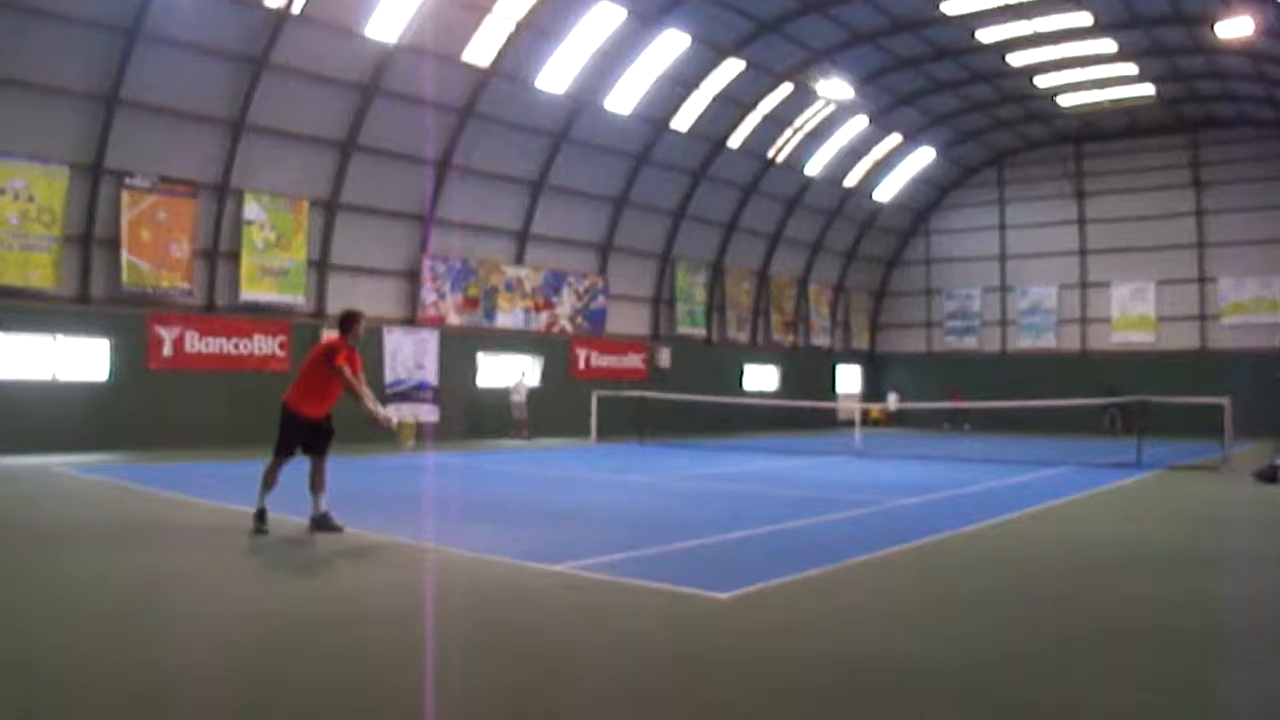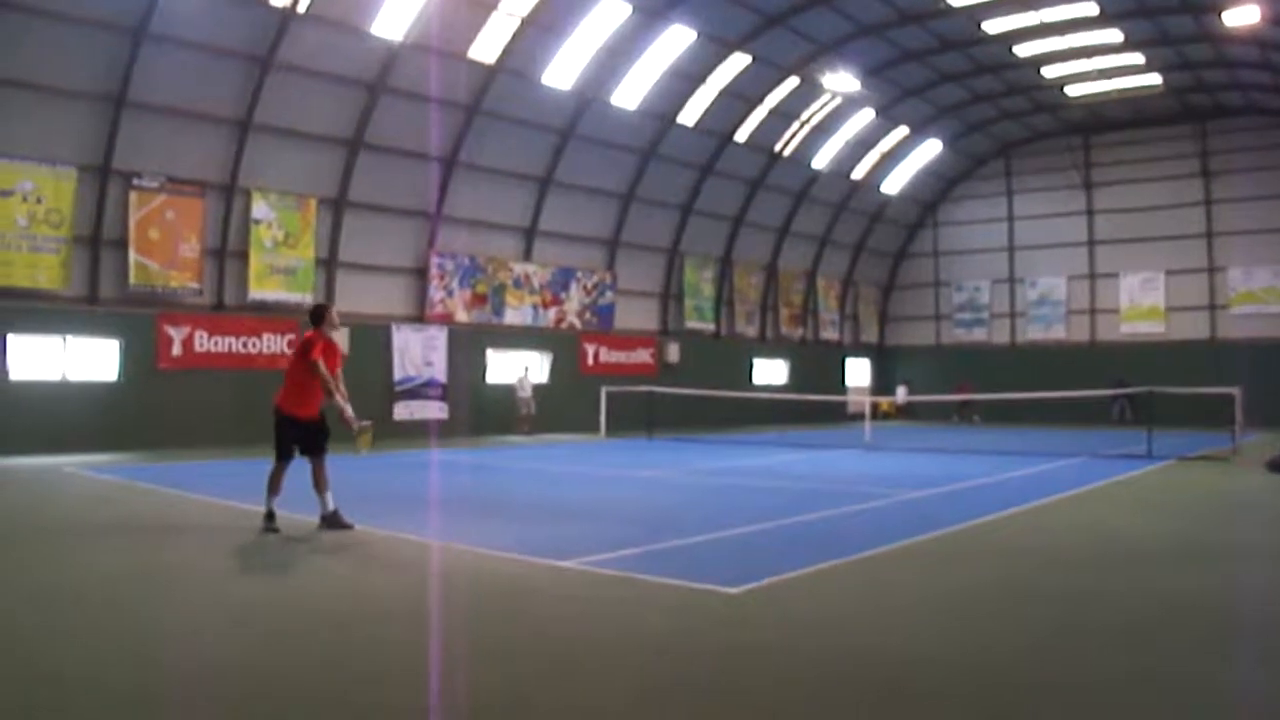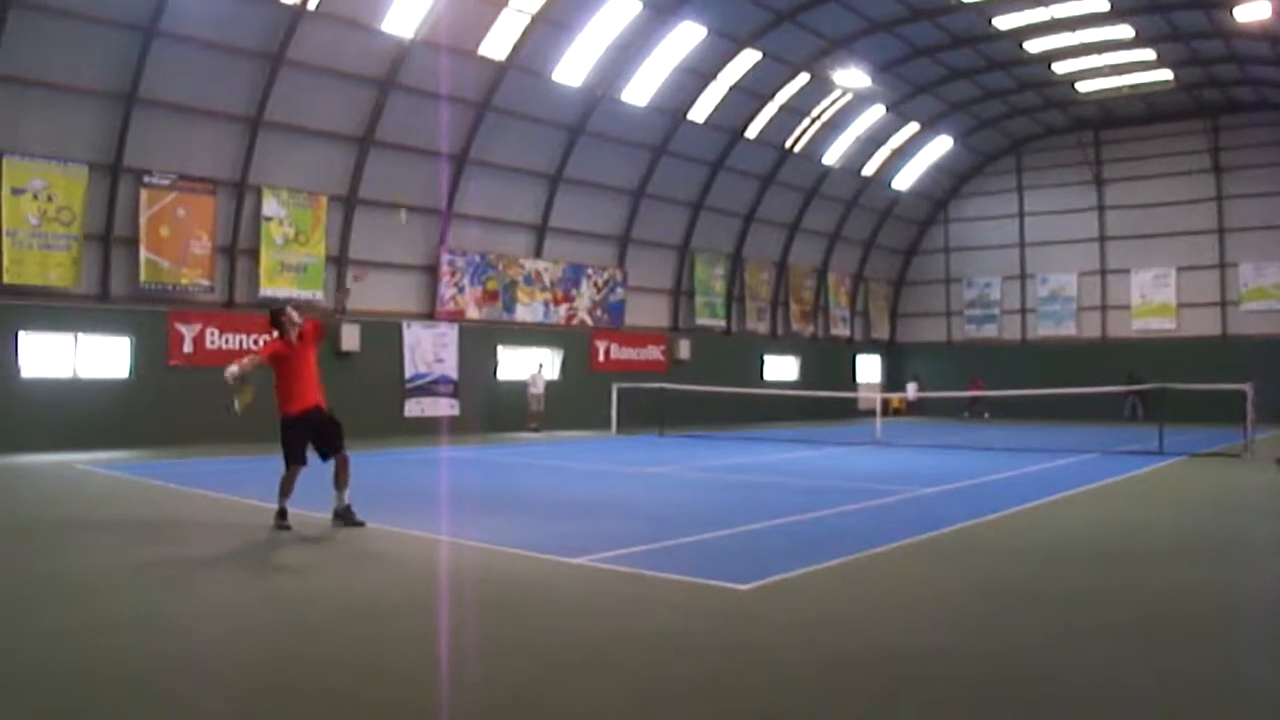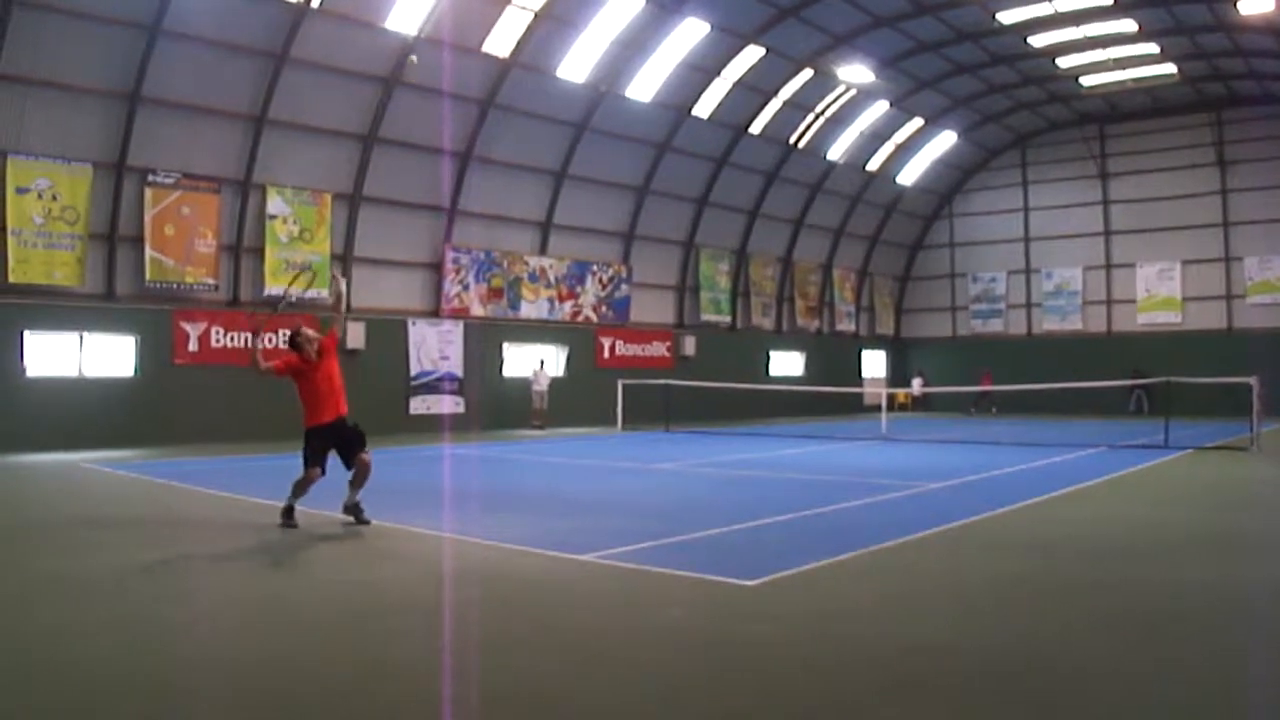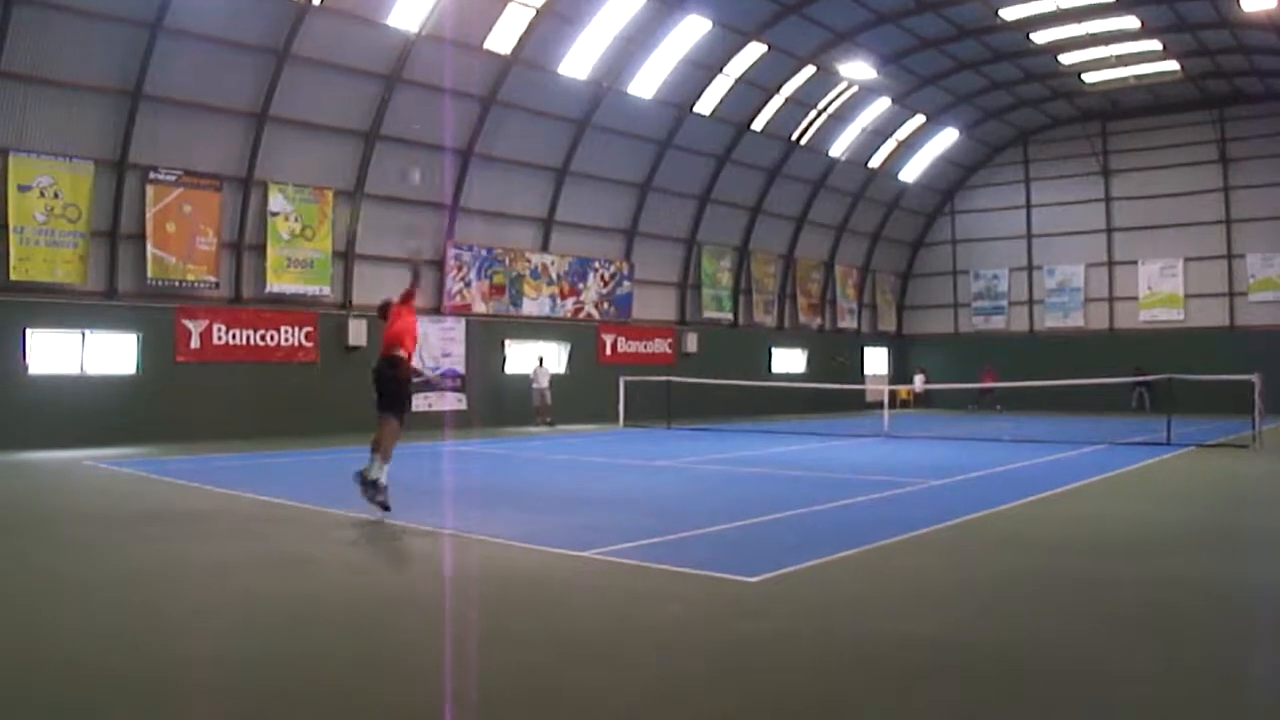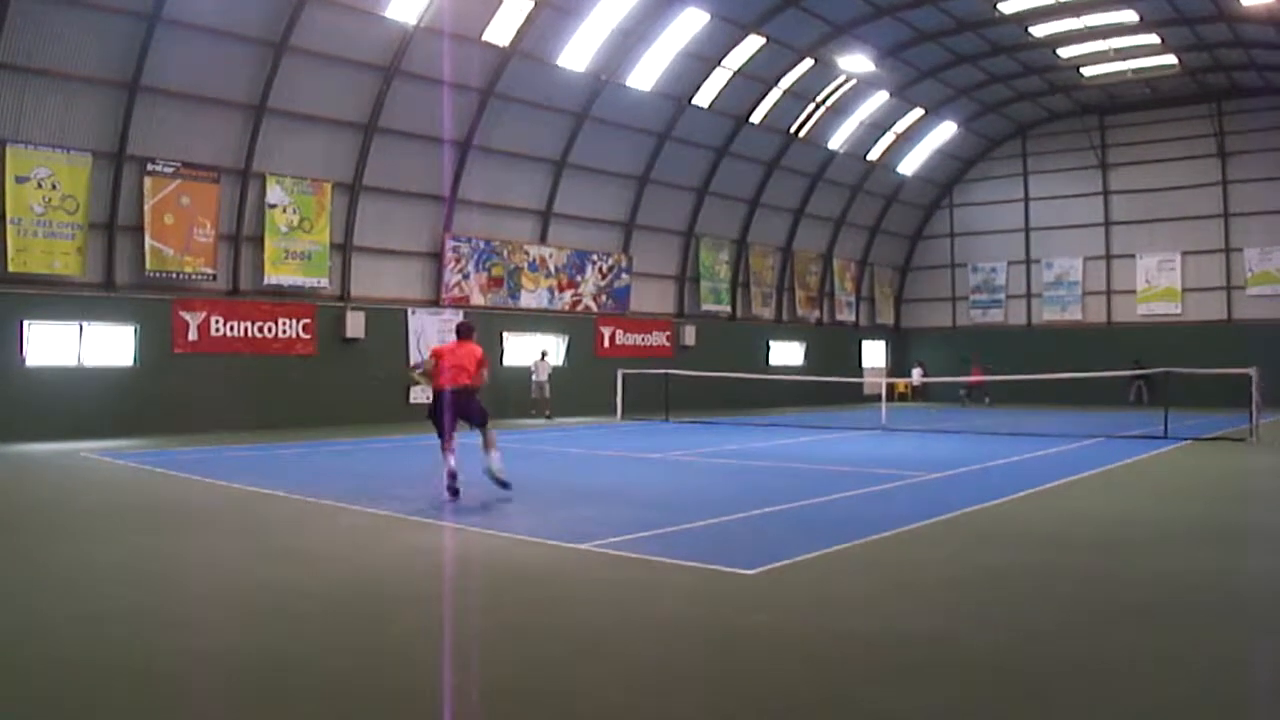
dt=0.5s
person 1, frame 1
left shoulder: (352, 354)
right shoulder: (334, 348)
left elbow: (362, 386)
right elbow: (349, 383)
left wrist: (381, 410)
right wrist: (372, 410)
left hip: (319, 414)
right hip: (297, 411)
left knee: (319, 461)
right knee: (280, 459)
left ankle: (319, 514)
right ankle: (260, 510)
person 1, frame 2
left shoulder: (333, 348)
right shoulder: (311, 341)
left elbow: (338, 381)
right elbow: (322, 377)
left wrist: (348, 411)
right wrist: (343, 407)
left hip: (313, 414)
right hip: (289, 413)
left knee: (319, 461)
right knee: (283, 463)
left ankle: (328, 513)
right ankle: (269, 513)
person 1, frame 3
left shoulder: (310, 333)
right shoulder: (275, 347)
left elbow: (336, 314)
right elbow: (253, 360)
right wrist: (234, 368)
left hip: (318, 409)
right hip: (293, 416)
left knee: (342, 457)
right knee: (294, 468)
left ankle: (343, 509)
right ankle: (281, 511)
person 1, frame 4
left shoulder: (328, 349)
right shoulder: (294, 364)
left elbow: (338, 316)
right elbow: (262, 367)
left wrist: (340, 290)
right wrist: (257, 343)
left hip: (340, 422)
right hip: (317, 427)
left knee: (364, 462)
right knee: (312, 473)
left ankle: (352, 503)
right ankle: (289, 507)
person 1, frame 5
left shoulder: (401, 319)
right shoulder: (403, 311)
right elbow: (414, 287)
left hip: (394, 368)
right hip: (395, 365)
left knee: (390, 422)
right knee: (391, 420)
left ankle: (373, 474)
right ankle: (373, 475)
person 1, frame 6
left shoulder: (441, 349)
right shoulder: (479, 351)
left elbow: (426, 368)
right elbow: (483, 381)
left hip: (441, 395)
right hip: (464, 393)
left knee: (447, 439)
right knee: (486, 430)
left ankle: (451, 468)
right ankle: (493, 467)
